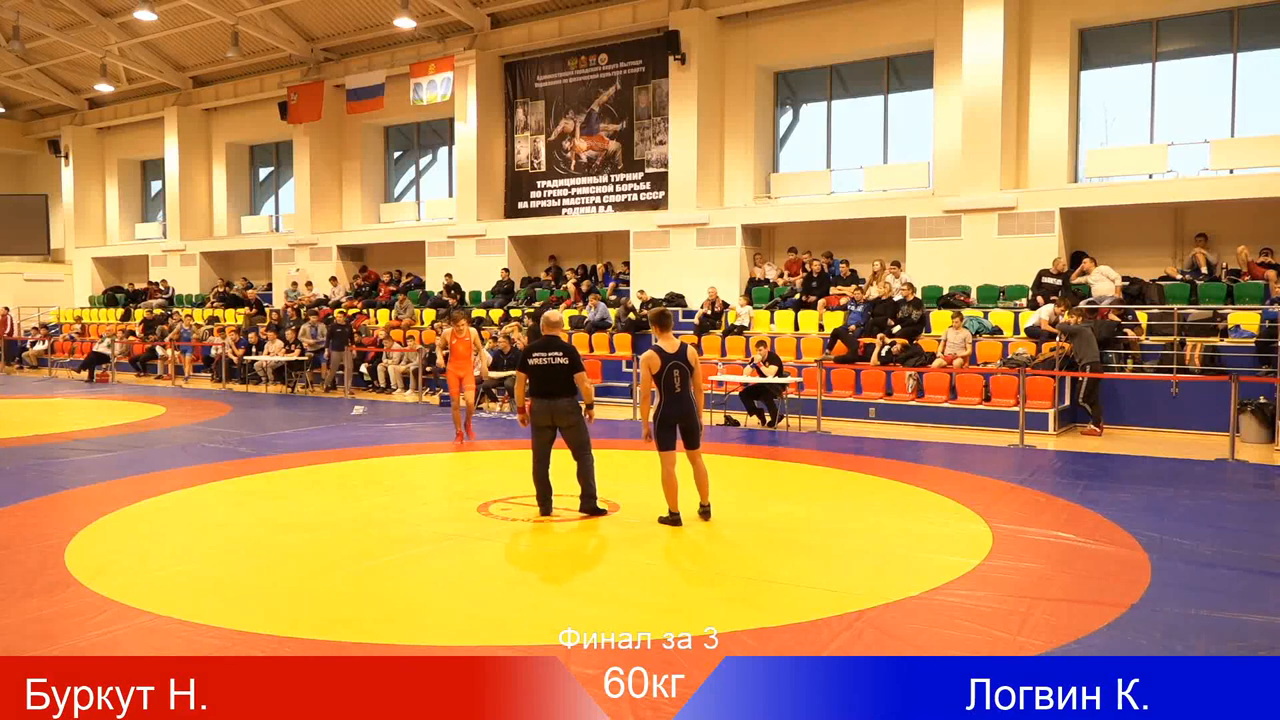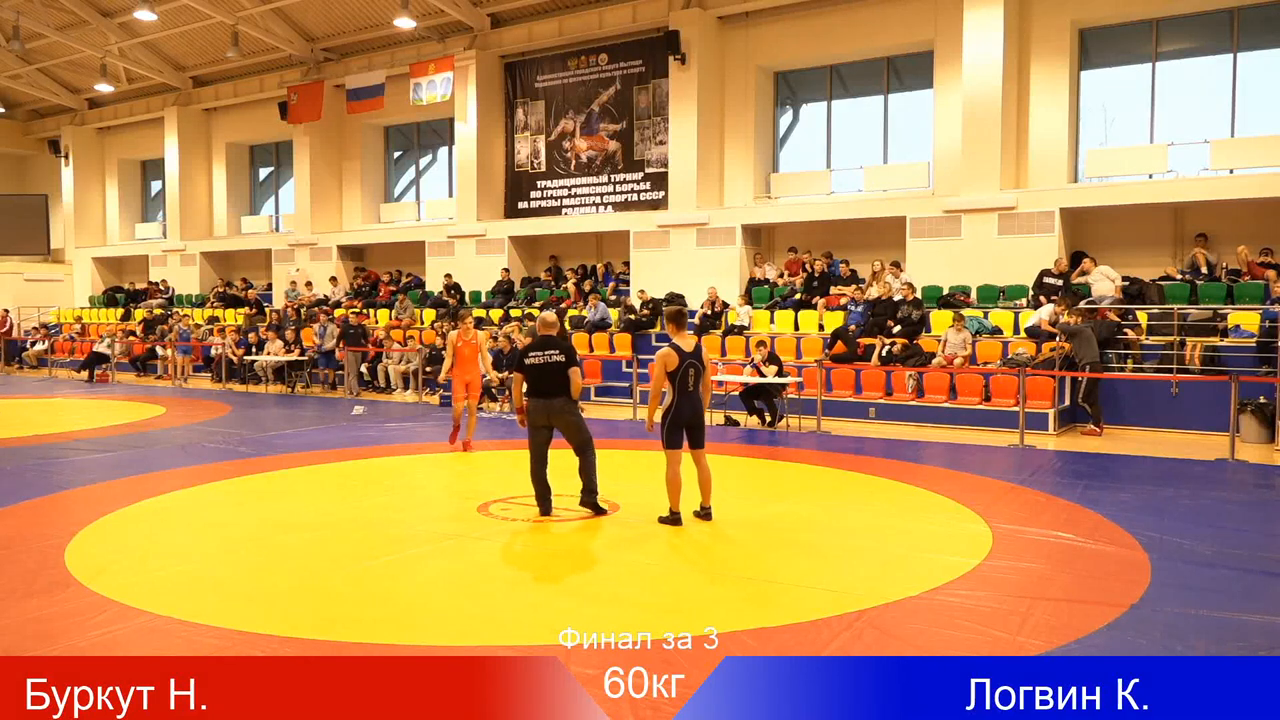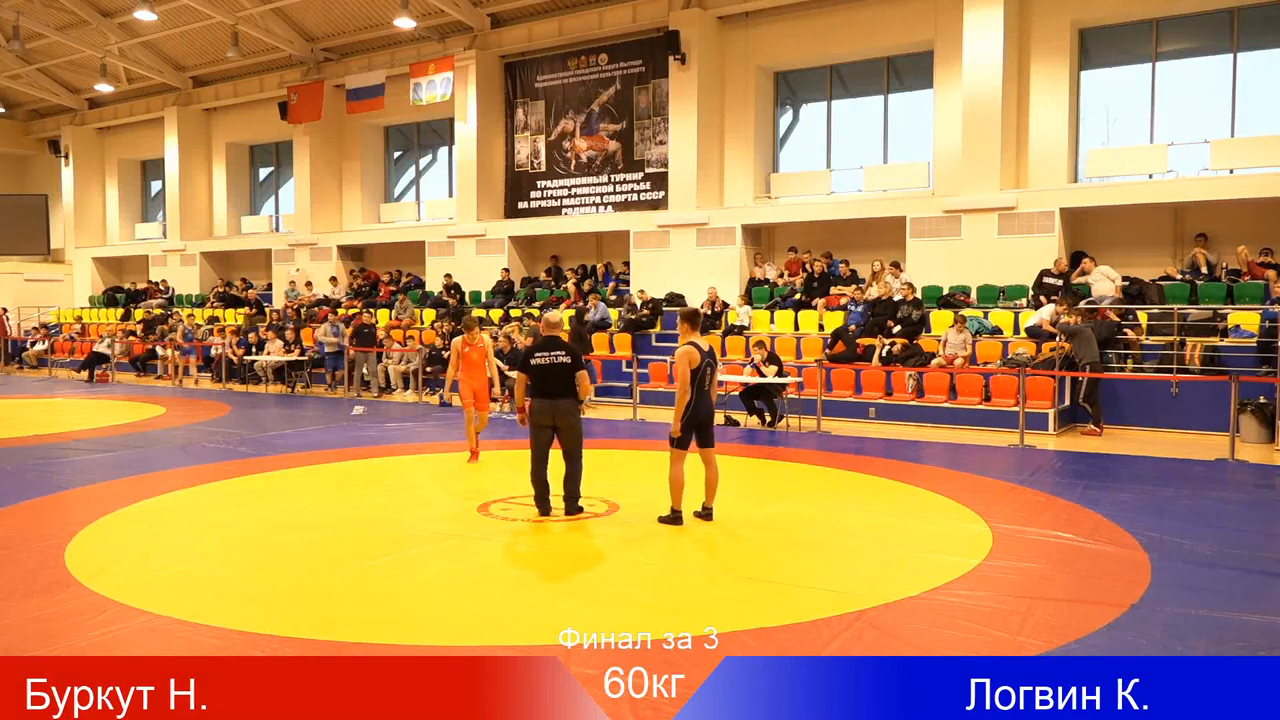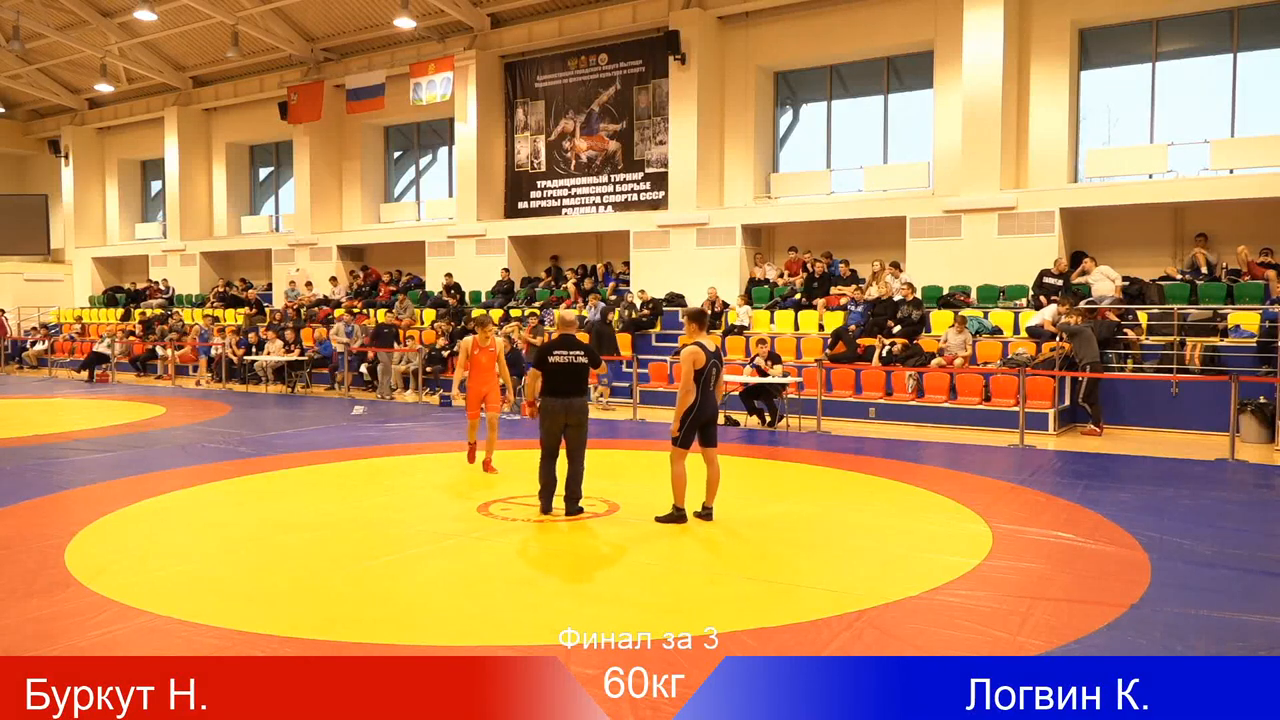
dt=0.5s
person 1, frame 1
left shoulder: (649, 357)
right shoulder: (690, 351)
left elbow: (645, 395)
right elbow: (698, 388)
left wrist: (645, 425)
right wrist: (699, 416)
left hip: (664, 412)
right hip: (688, 409)
left knee: (668, 465)
right knee: (696, 459)
left ankle: (674, 514)
right ankle: (705, 506)
person 1, frame 2
left shoulder: (665, 353)
right shoulder: (702, 351)
left elbow: (656, 391)
right elbow: (707, 388)
left wrist: (650, 417)
left hip: (675, 410)
right hip: (696, 409)
left knee: (673, 463)
right knee: (701, 460)
left ankle: (674, 514)
right ankle: (706, 508)
person 1, frame 3
left shoulder: (684, 351)
right shoulder: (711, 350)
left elbow: (683, 388)
left wrist: (676, 420)
left hip: (690, 409)
right hip: (707, 408)
left knee: (676, 460)
right knee: (709, 459)
left ankle: (676, 513)
right ankle: (707, 508)
person 1, frame 4
left shoulder: (690, 351)
right shoulder: (717, 350)
left elbow: (685, 389)
left wrist: (676, 420)
left hip: (694, 409)
right hip: (711, 408)
left knee: (677, 458)
right knee: (711, 459)
left ankle: (679, 511)
right ankle: (707, 509)
person 2, frame 1
left shoulder: (530, 350)
right shoulder: (568, 350)
left elbow: (519, 384)
right elbow: (584, 384)
left wrist: (520, 410)
right wrist: (589, 406)
left hip: (540, 407)
right hip: (566, 406)
left knee: (541, 459)
right knee: (583, 454)
left ankle: (544, 506)
right ankle: (588, 502)
person 2, frame 2
left shoulder: (526, 351)
right shoulder: (566, 348)
left elbow: (516, 385)
right elbow: (576, 380)
left wrist: (519, 410)
right wrist: (574, 401)
left hip: (536, 407)
right hip: (562, 404)
left knee: (538, 458)
right knee: (585, 449)
left ankle: (544, 505)
right ankle: (589, 495)
person 2, frame 3
left shoulder: (531, 351)
right shoulder: (570, 350)
left elbow: (520, 385)
right elbow: (584, 384)
left wrist: (520, 410)
right wrist: (580, 402)
left hip: (539, 407)
right hip: (567, 406)
left knee: (539, 459)
right knee: (573, 458)
left ankle: (543, 505)
right ankle: (571, 504)
person 2, frame 4
left shoulder: (546, 348)
right shoulder: (586, 349)
left elbow: (531, 380)
right elbow: (602, 369)
left wrist: (531, 404)
left hip: (551, 405)
right hip: (577, 405)
left knee: (548, 456)
right knee: (575, 458)
left ankle: (546, 502)
right ankle: (572, 504)
